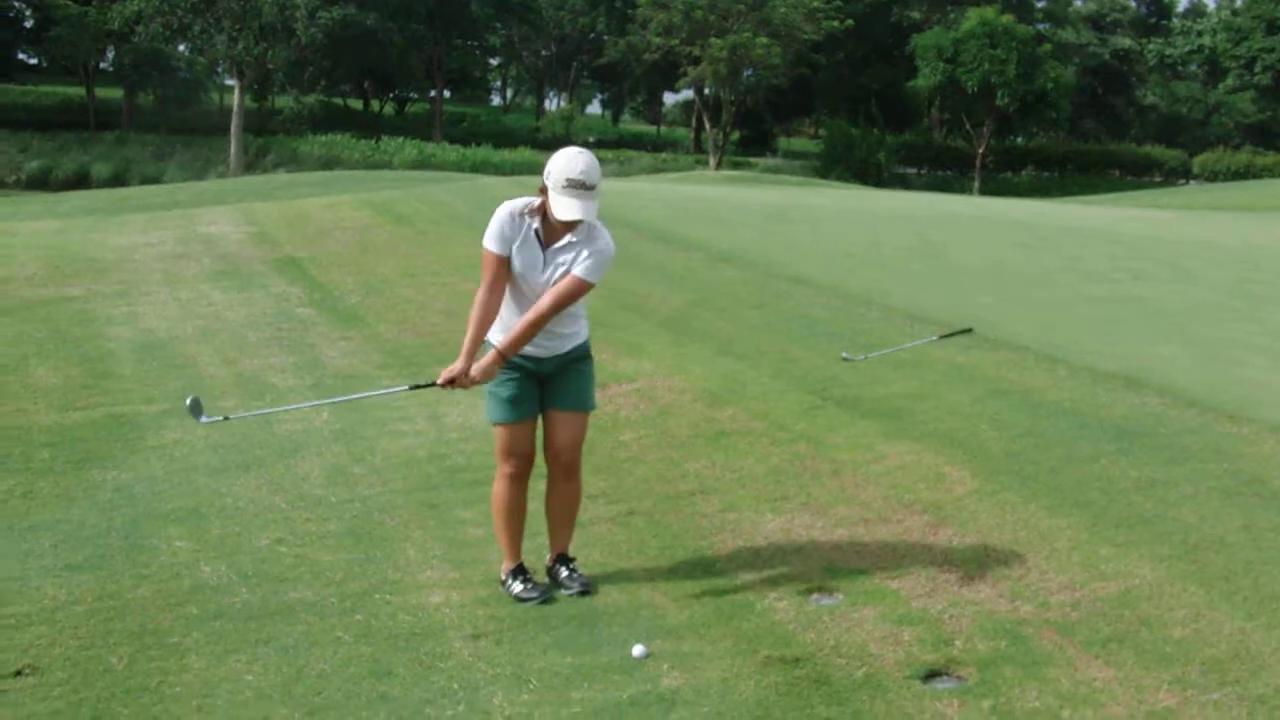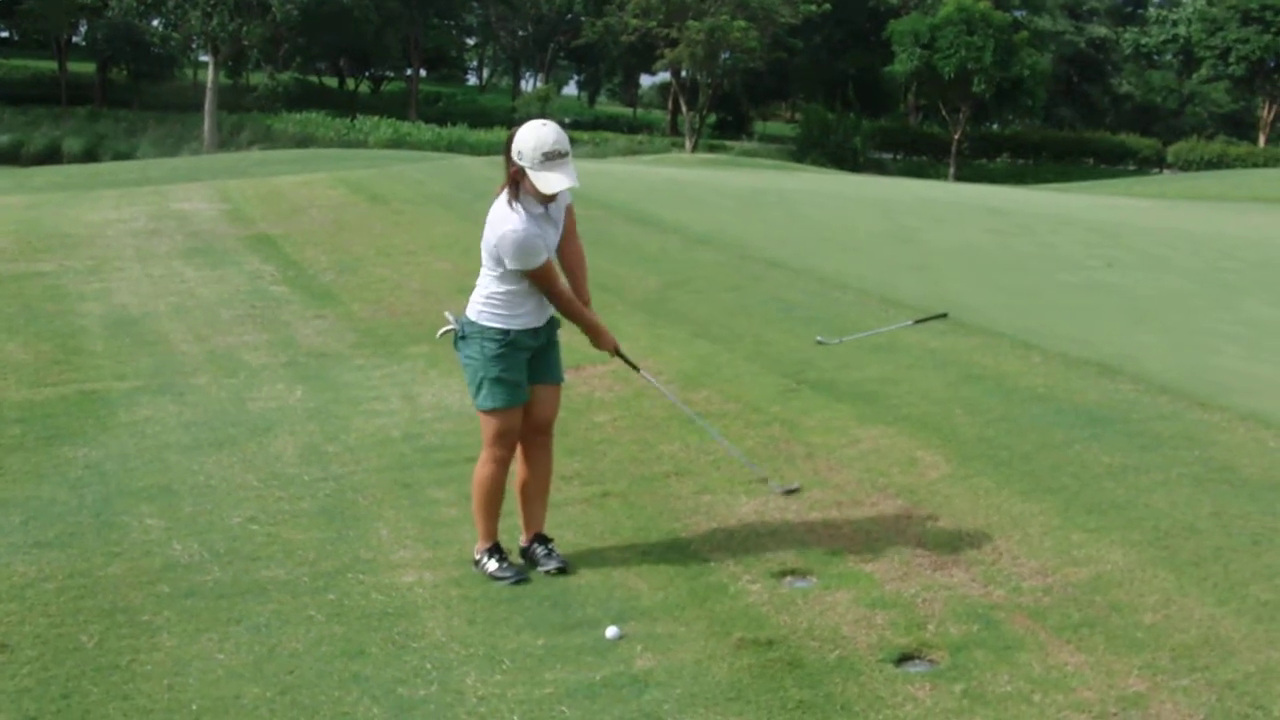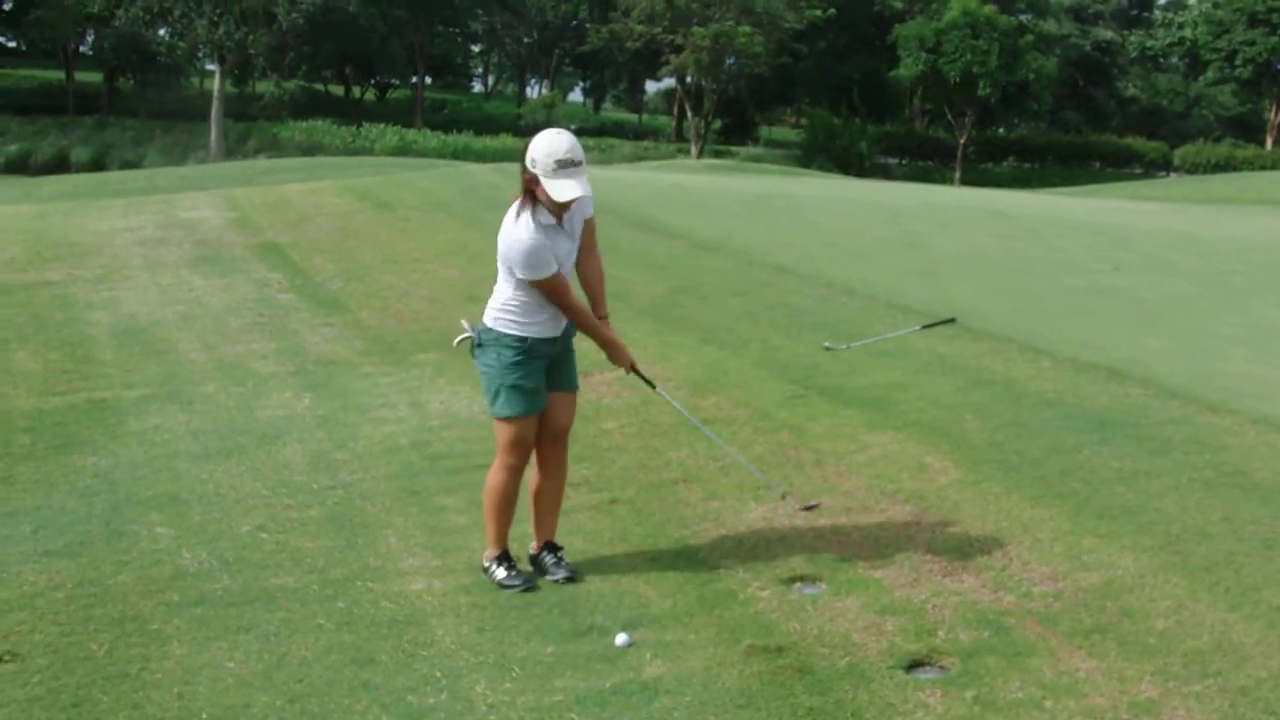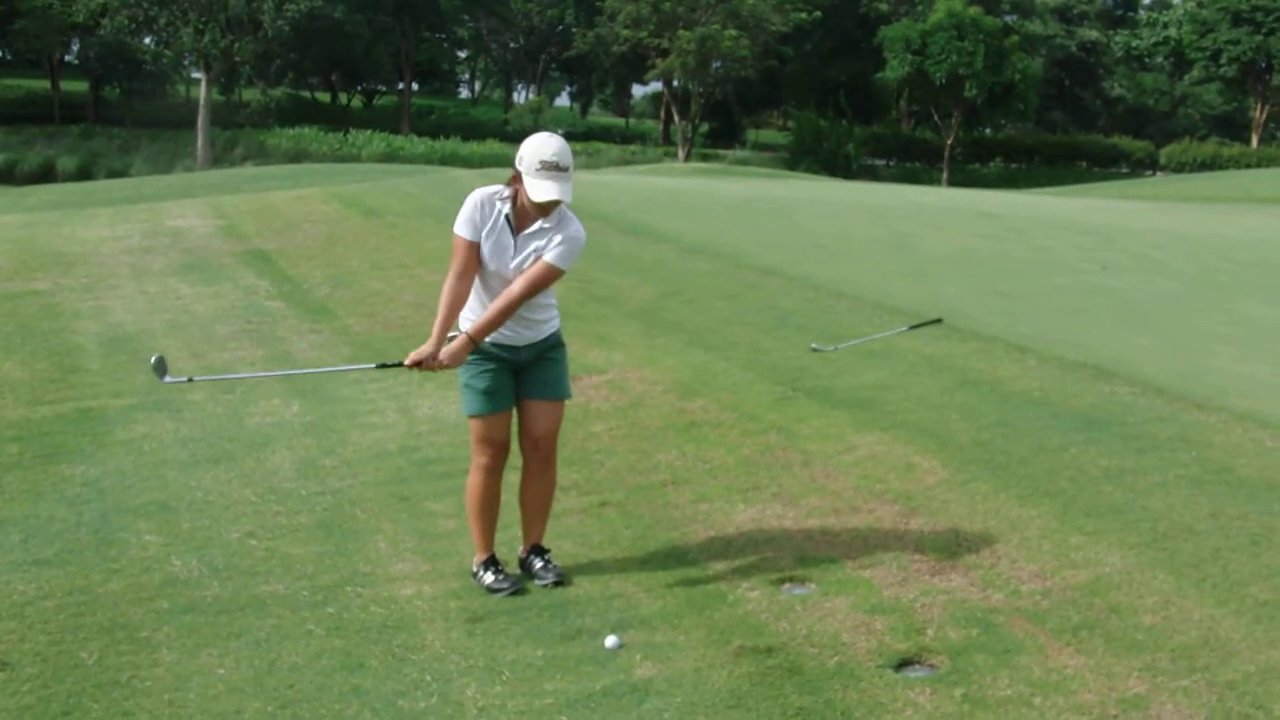
dt=1s
person 1, frame 1
left shoulder: (599, 246)
right shoulder: (510, 217)
left elbow: (545, 310)
right elbow: (490, 291)
left wrist: (492, 361)
right wrist: (466, 358)
left hip: (569, 357)
right hip: (512, 356)
left knee: (566, 460)
right knee: (515, 463)
left ankle: (560, 559)
right ankle: (511, 567)
person 1, frame 2
left shoulder: (549, 187)
right shoulder: (517, 229)
left elbow: (570, 249)
right elbow: (555, 290)
left wrist: (588, 310)
right wrist: (595, 331)
left hip: (538, 329)
right hip: (495, 337)
left knee: (540, 433)
right knee: (501, 445)
left ankle: (534, 538)
right ankle: (486, 548)
person 1, frame 3
left shoulder: (575, 196)
right shoulder: (525, 239)
left elbow: (588, 257)
right elbow: (569, 304)
left wrist: (603, 321)
right wrist: (612, 345)
left hip: (554, 337)
right hip: (511, 343)
left knee: (554, 443)
right knee: (515, 452)
left ankle: (544, 546)
right ankle: (495, 555)
person 1, frame 4
left shoulder: (569, 233)
right shoulder: (481, 204)
left elbow: (517, 295)
right elbow: (460, 276)
left wrist: (463, 344)
right wrist: (435, 340)
left hip: (542, 347)
right hip: (487, 349)
left knee: (542, 449)
right knee: (490, 455)
left ankle: (533, 550)
right ankle: (484, 559)
